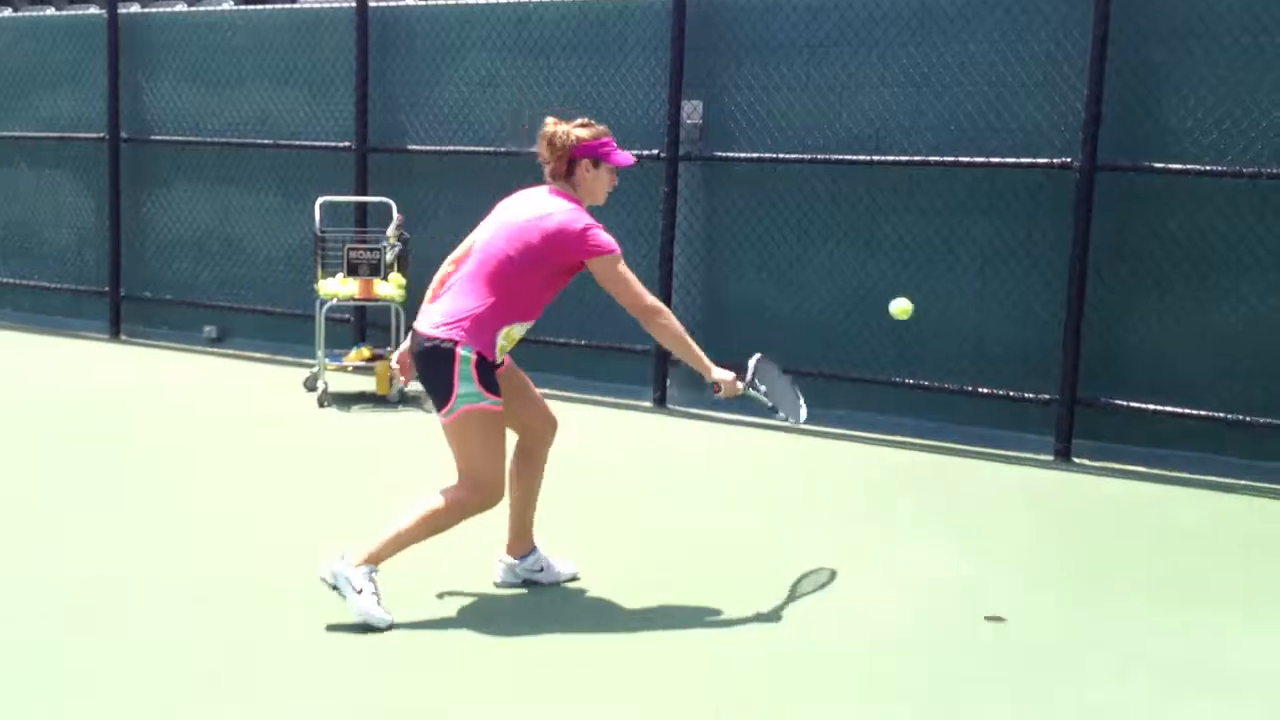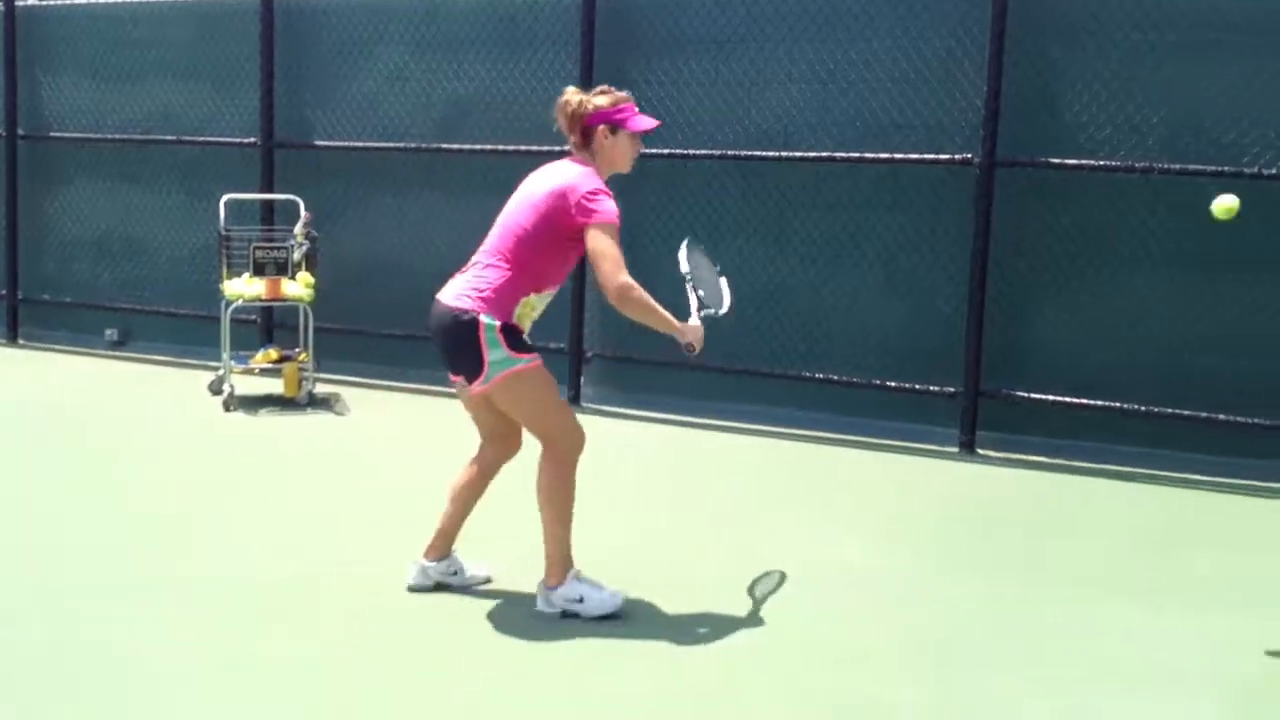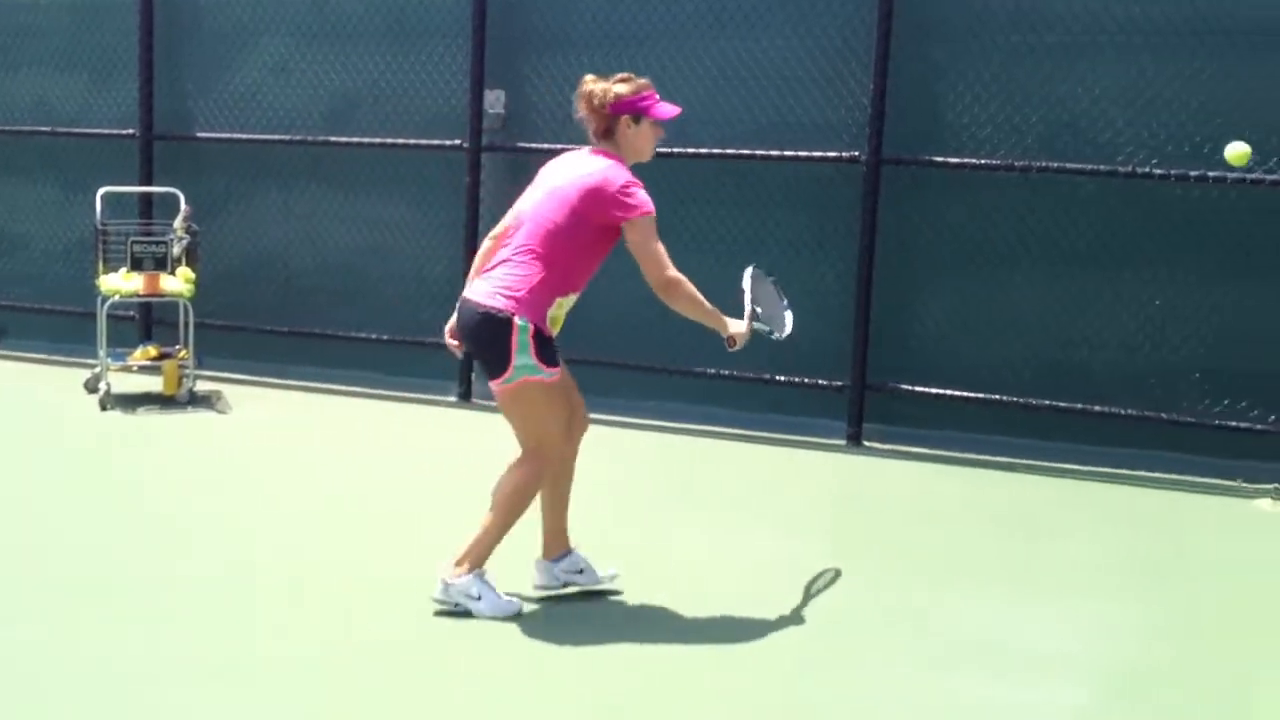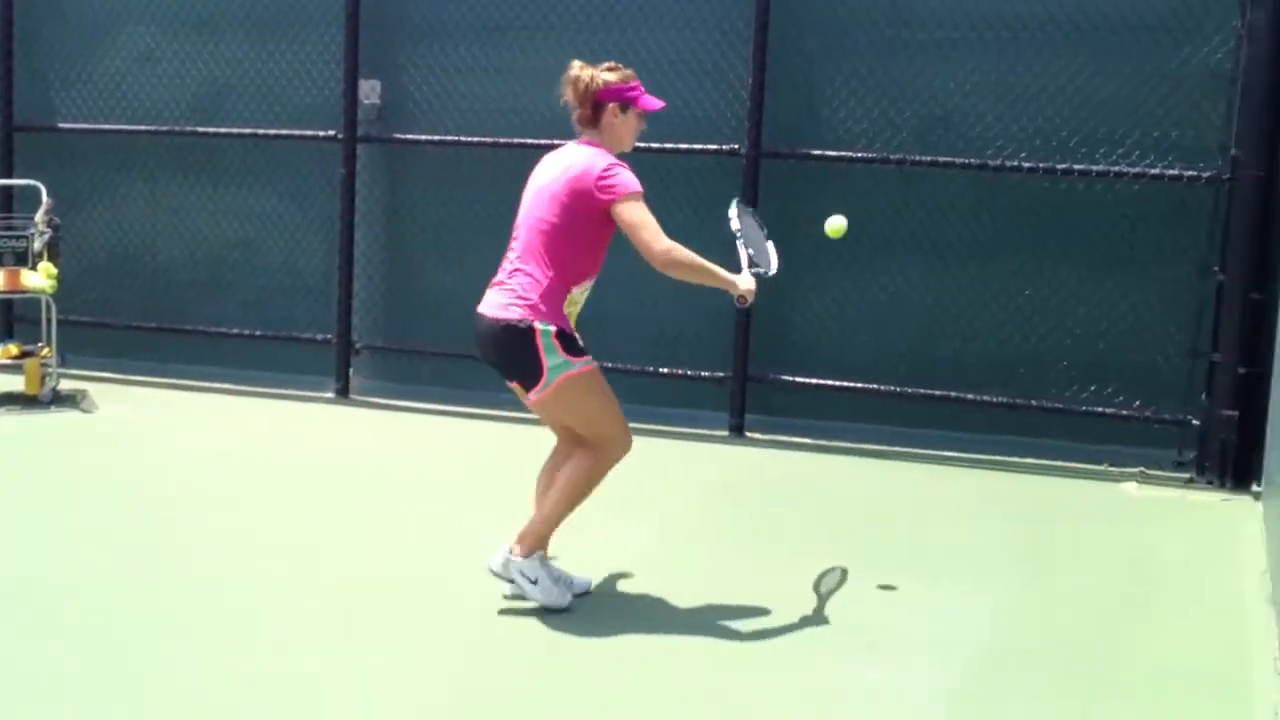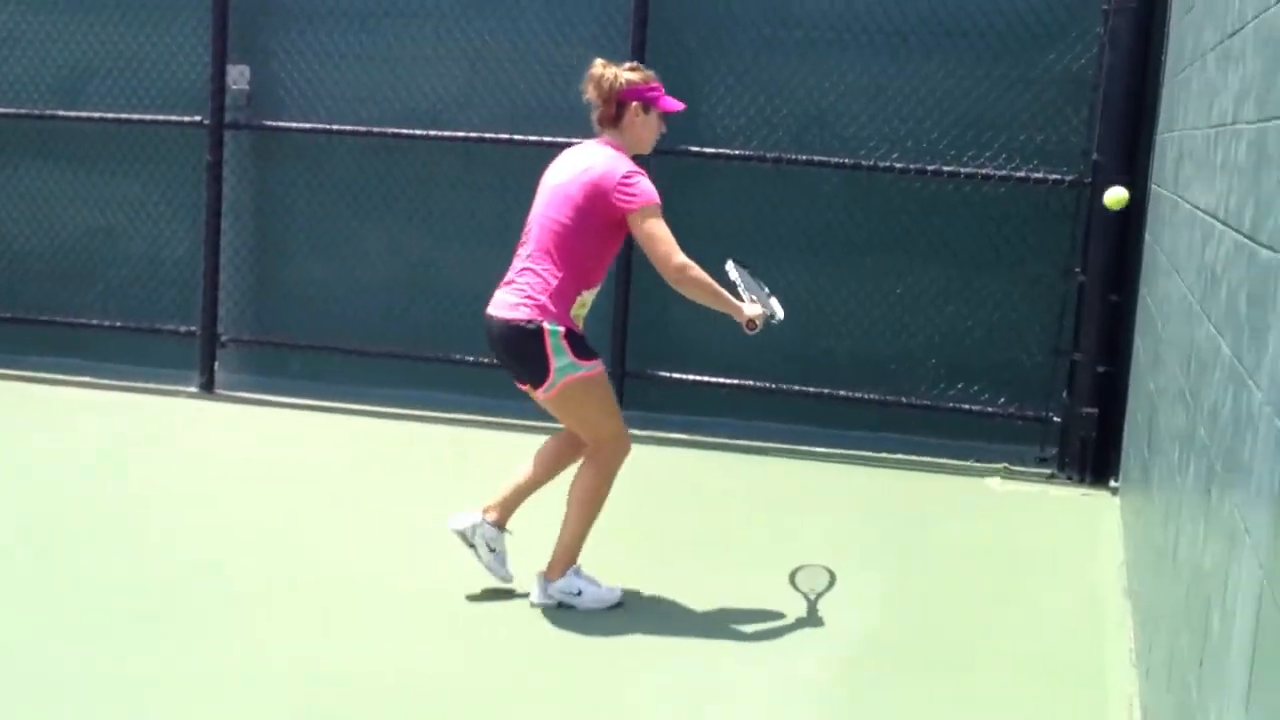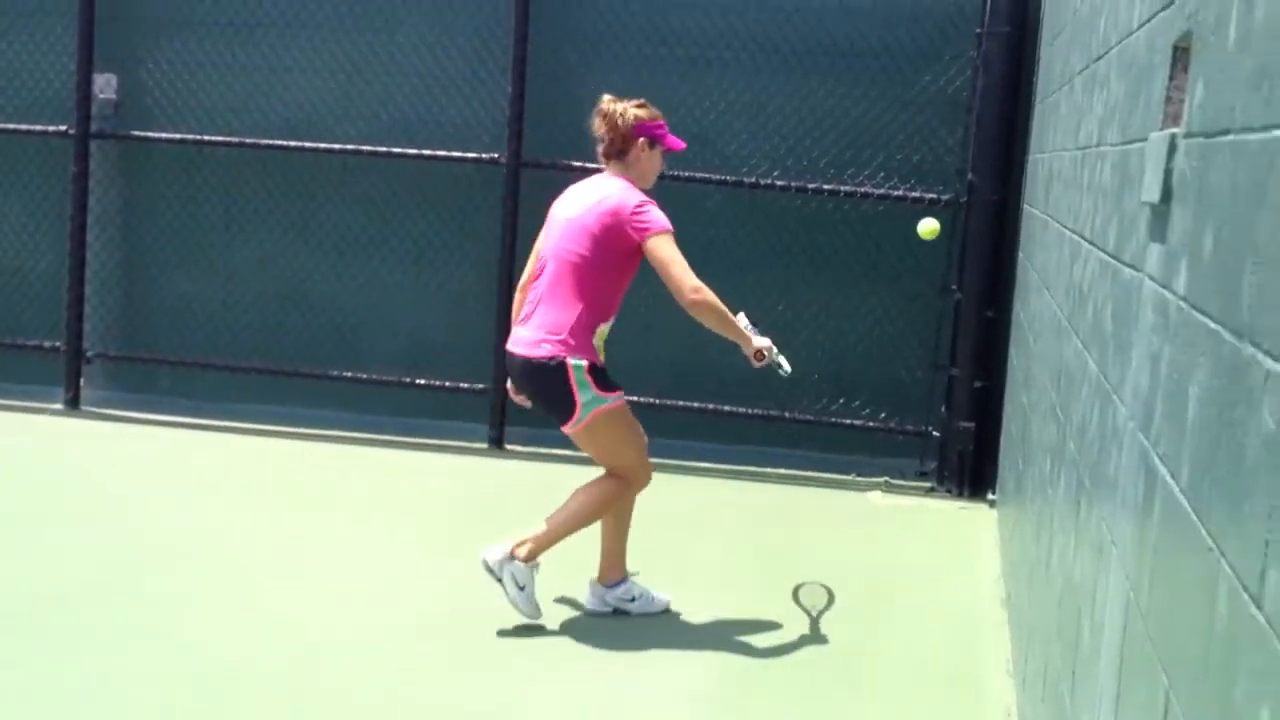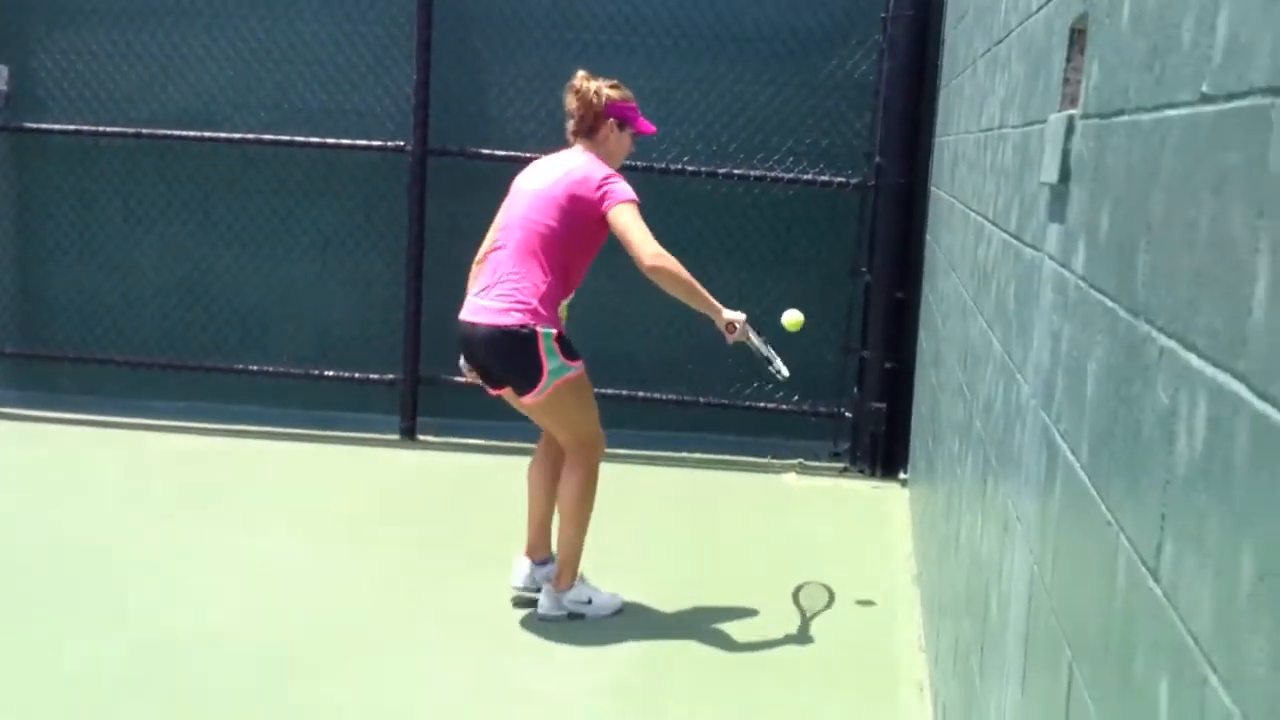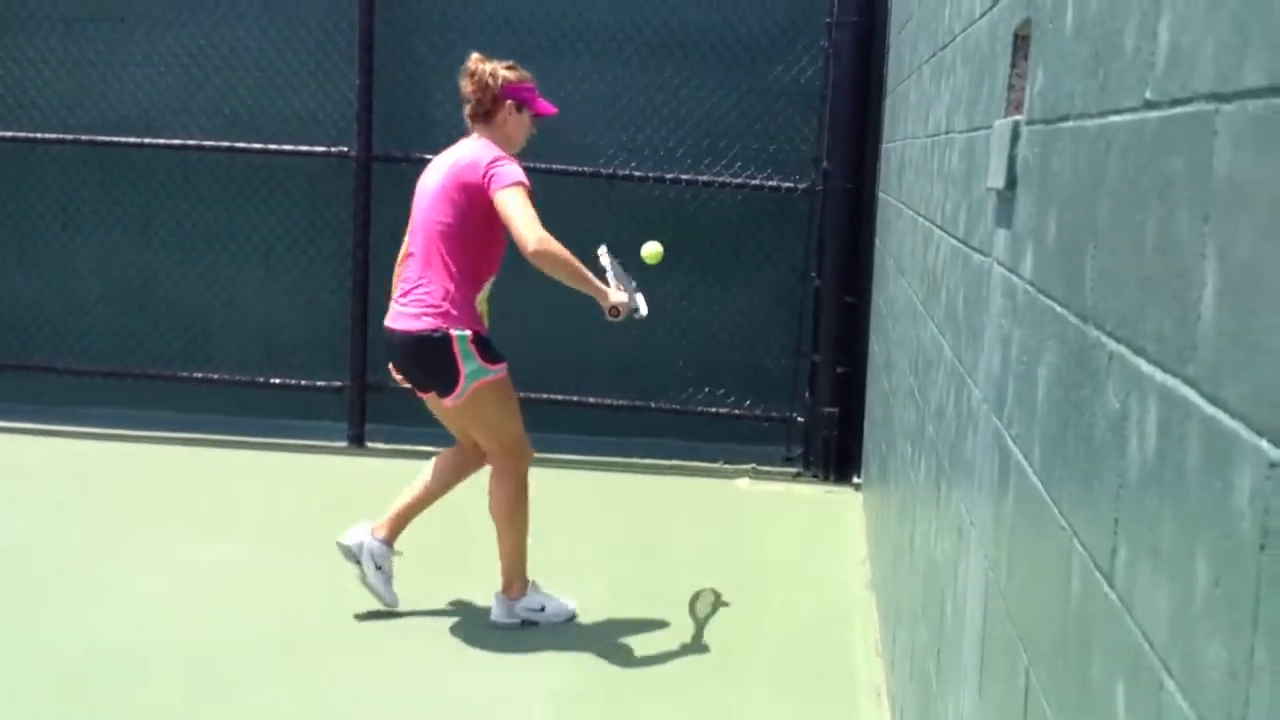
dt=0.4s
person 1, frame 1
left shoulder: (521, 201)
right shoulder: (581, 229)
left elbow: (450, 268)
right elbow: (649, 311)
left wrist: (415, 340)
right wrist: (710, 370)
left hip: (442, 339)
right hip: (458, 353)
left knee: (540, 428)
right knee: (481, 489)
left ankle: (521, 557)
right ankle: (357, 567)
person 1, frame 2
left shoulder: (555, 174)
right shoulder: (592, 193)
right elbow: (619, 289)
right wrist: (680, 329)
left hip: (458, 314)
right hip: (479, 325)
left knee: (502, 442)
right knee: (565, 440)
left ankle: (436, 560)
right ankle: (558, 581)
person 1, frame 3
left shoulder: (564, 165)
right shoulder: (622, 188)
left elbow: (498, 236)
right elbow: (665, 283)
left wrist: (469, 310)
right wrist: (725, 325)
left hip: (485, 310)
right hip: (510, 325)
left knee: (569, 423)
right knee: (546, 452)
left ankle: (556, 557)
right ankle: (463, 575)
person 1, frame 4
left shoulder: (556, 161)
right shoulder: (605, 171)
right elbow: (664, 255)
right wrist: (733, 281)
left hip: (501, 321)
right hip: (529, 331)
left knee: (578, 440)
right knee: (611, 440)
left ankle: (530, 561)
right ankle: (524, 550)
person 1, frame 5
left shoulder: (571, 159)
right shoulder: (623, 175)
right elbow: (676, 269)
right wrist: (737, 307)
left hip: (509, 318)
right hip: (539, 330)
left knee: (588, 433)
right knee: (610, 444)
left ankle: (489, 518)
right ankle: (559, 576)
person 1, frame 6
left shoulder: (572, 195)
right shoulder: (635, 208)
left elbow: (526, 284)
right elbow: (692, 295)
right wrist: (747, 339)
left hip: (528, 355)
right hip: (564, 363)
left knee: (627, 456)
right knee: (634, 472)
left ankle: (611, 582)
right ankle: (520, 554)
person 1, frame 7
left shoulder: (536, 171)
right shoulder: (602, 181)
left elbow: (484, 255)
right elbow: (654, 262)
right wrist: (719, 313)
left hip: (477, 325)
right hip: (524, 333)
left knee: (559, 435)
right knee: (585, 447)
left ankle: (536, 560)
right ankle: (564, 587)
person 1, frame 8
left shoulder: (444, 163)
right shoulder: (496, 165)
right elbow: (537, 246)
right wrist: (602, 292)
left hip: (406, 331)
right hip: (446, 336)
left knee: (476, 447)
right knee: (513, 454)
left ankle: (377, 535)
right ankle: (516, 595)
